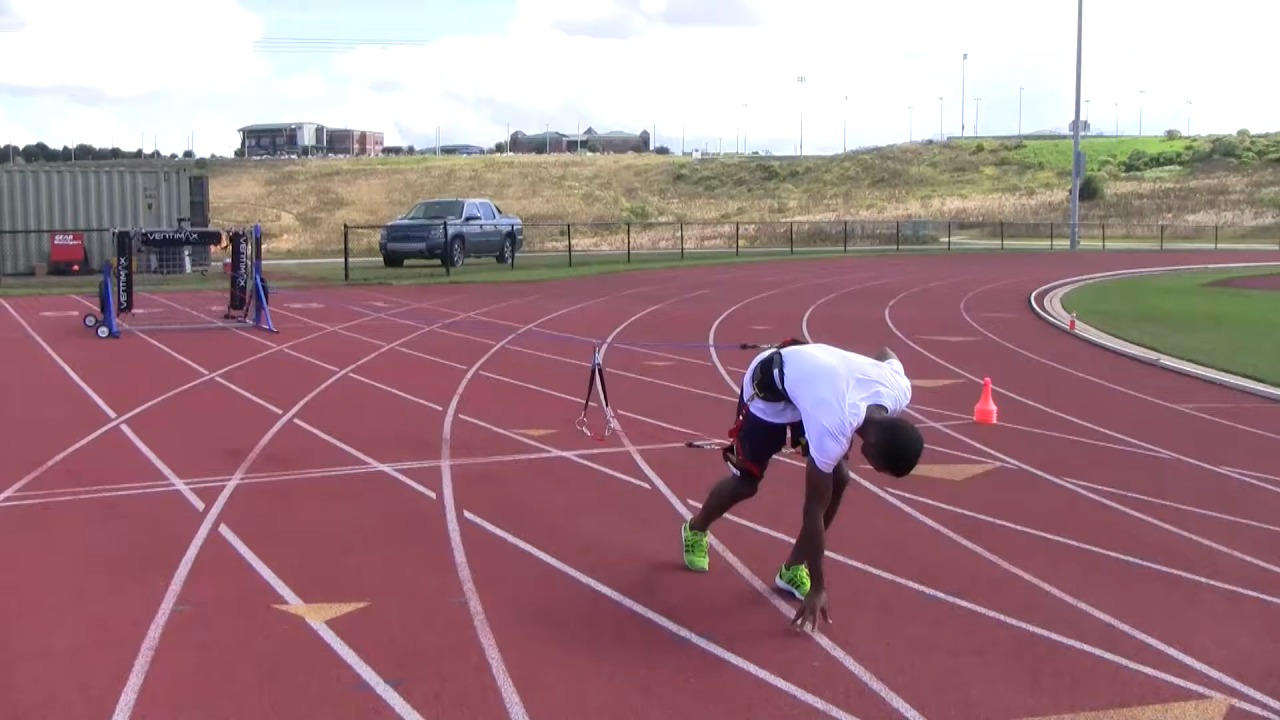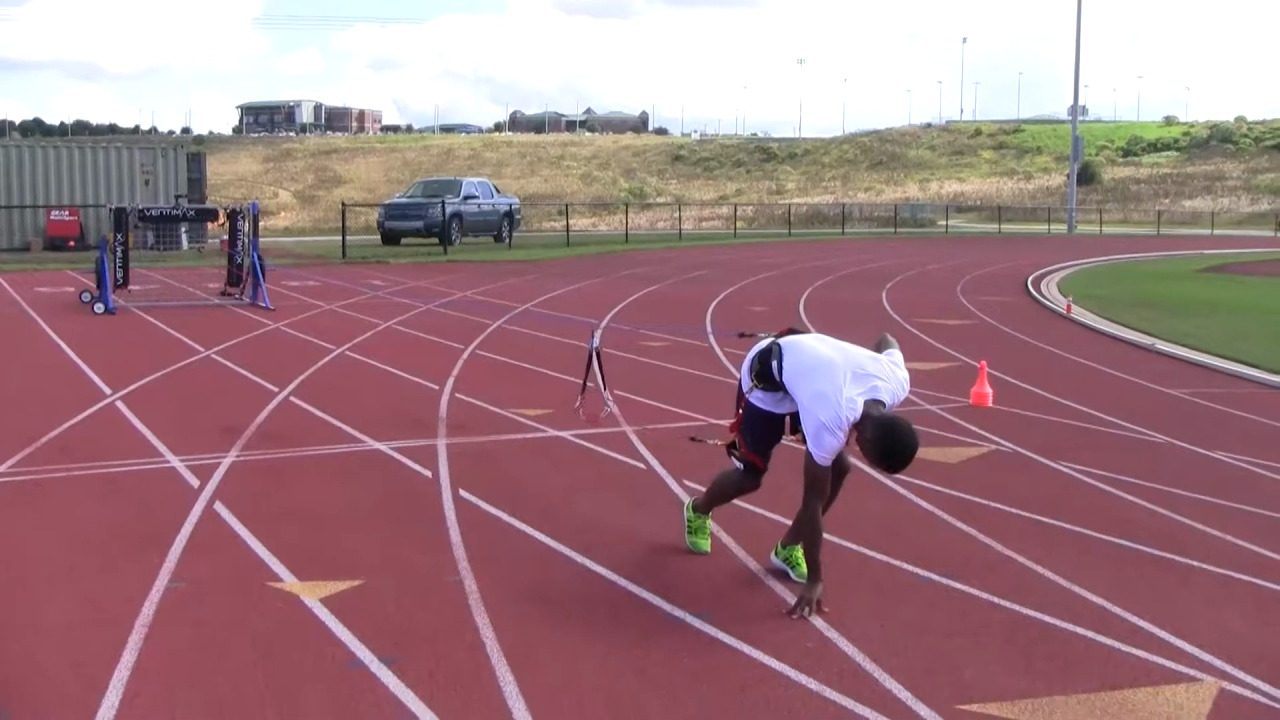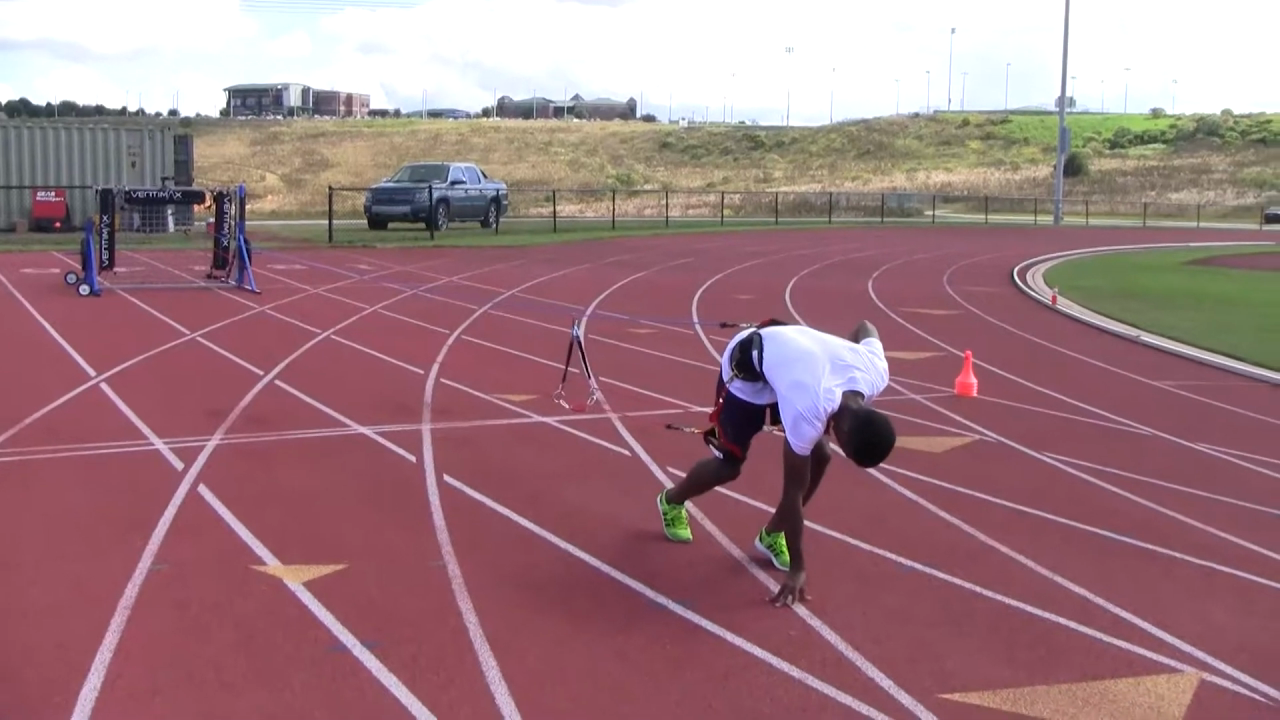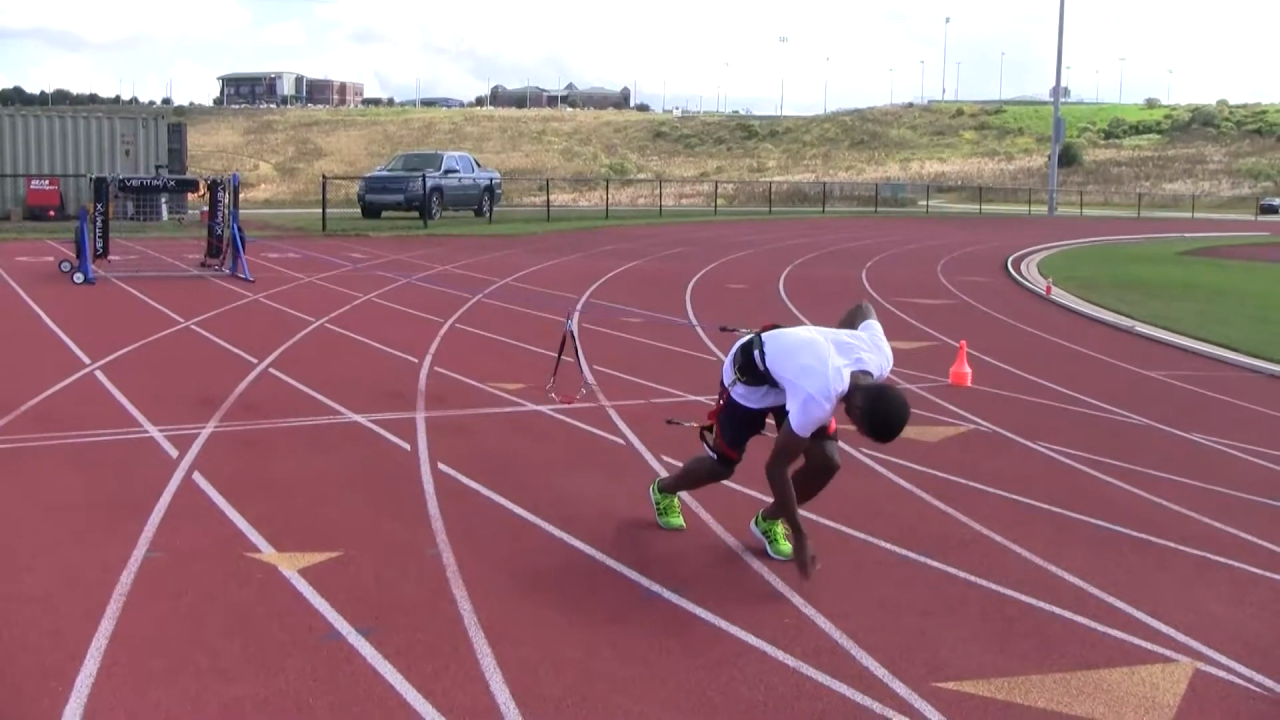
dt=0.3s
person 1, frame 1
left shoulder: (899, 389)
right shoulder: (833, 430)
left elbow: (886, 354)
right elbow: (814, 510)
right wrist: (818, 588)
left hip: (811, 371)
right hip: (769, 385)
left knee: (838, 478)
right knee: (746, 482)
left ankle: (794, 568)
right ankle: (696, 530)
person 1, frame 2
left shoulder: (898, 382)
right shoulder: (830, 424)
left elbow: (886, 341)
right elbow: (813, 502)
right wrist: (814, 579)
left hip: (809, 361)
right hip: (767, 374)
left knee: (839, 466)
right knee: (750, 475)
left ankle: (789, 548)
right ankle: (698, 511)
person 1, frame 3
left shoulder: (876, 373)
right shoulder: (809, 414)
left elbow: (866, 328)
right elbow: (794, 492)
right wrist: (797, 568)
left hip: (787, 346)
right hip: (748, 363)
left knee: (820, 455)
right knee: (729, 465)
left ankle: (773, 534)
right ankle: (672, 501)
person 1, frame 4
left shoulder: (881, 358)
right shoulder: (819, 398)
left elbow: (863, 309)
right elbow: (775, 468)
right wrist: (800, 539)
left hip: (792, 352)
right hip: (751, 375)
left knee: (827, 461)
right knee: (723, 464)
left ankle: (769, 521)
right ankle: (664, 490)
